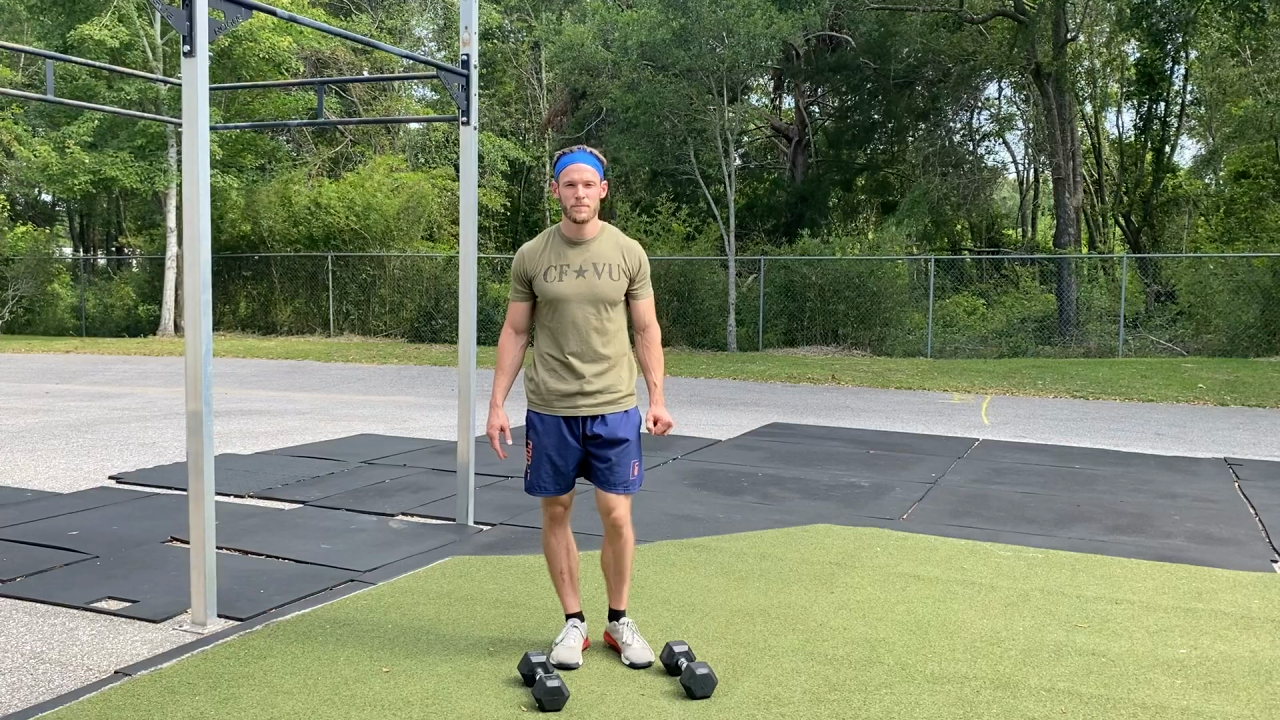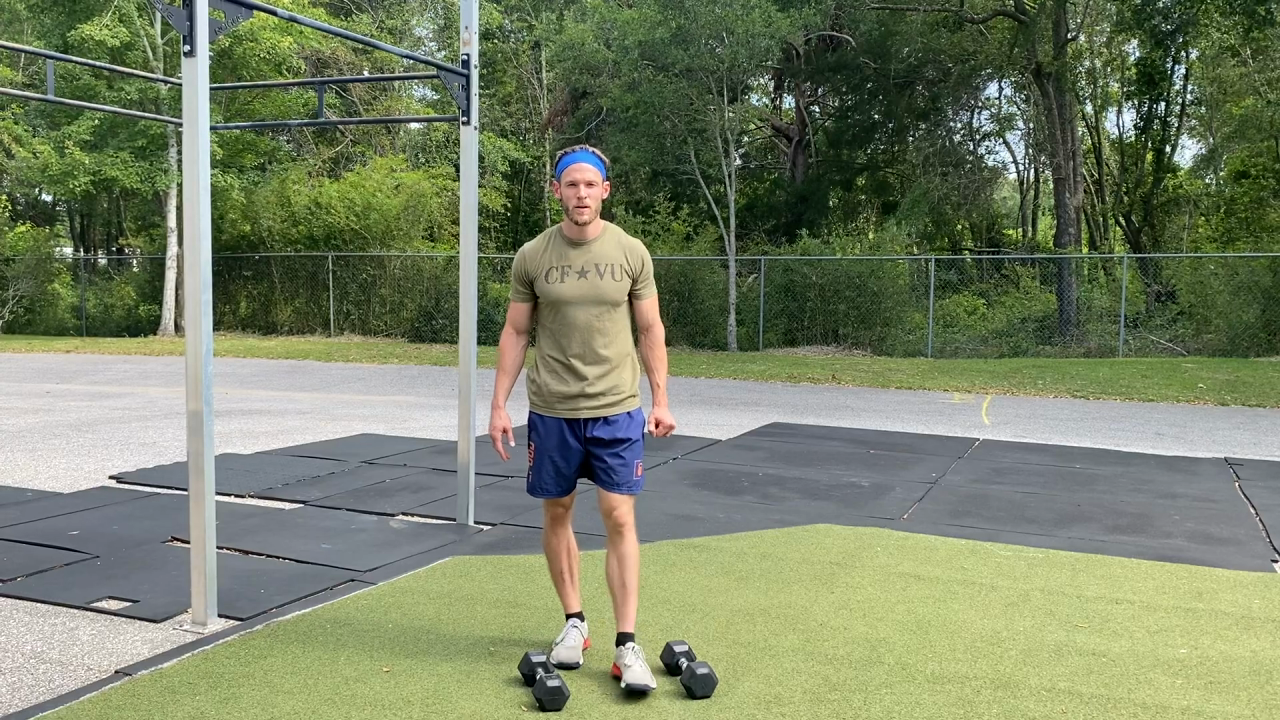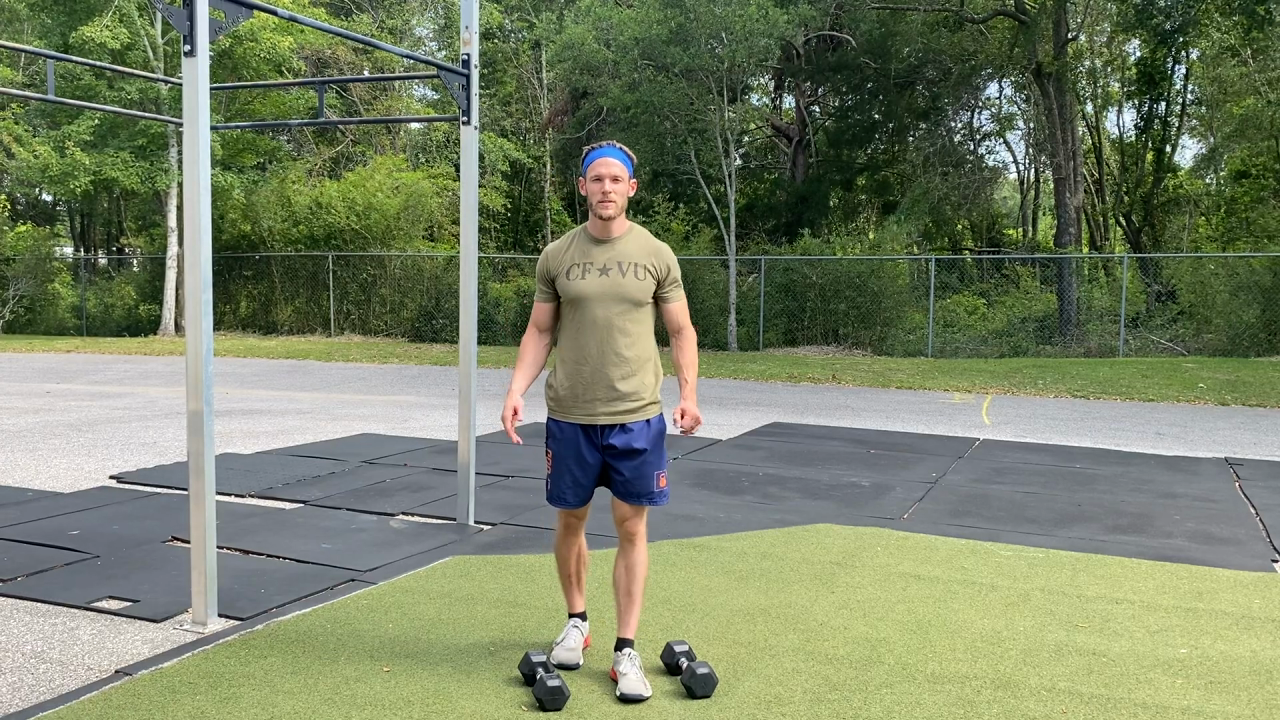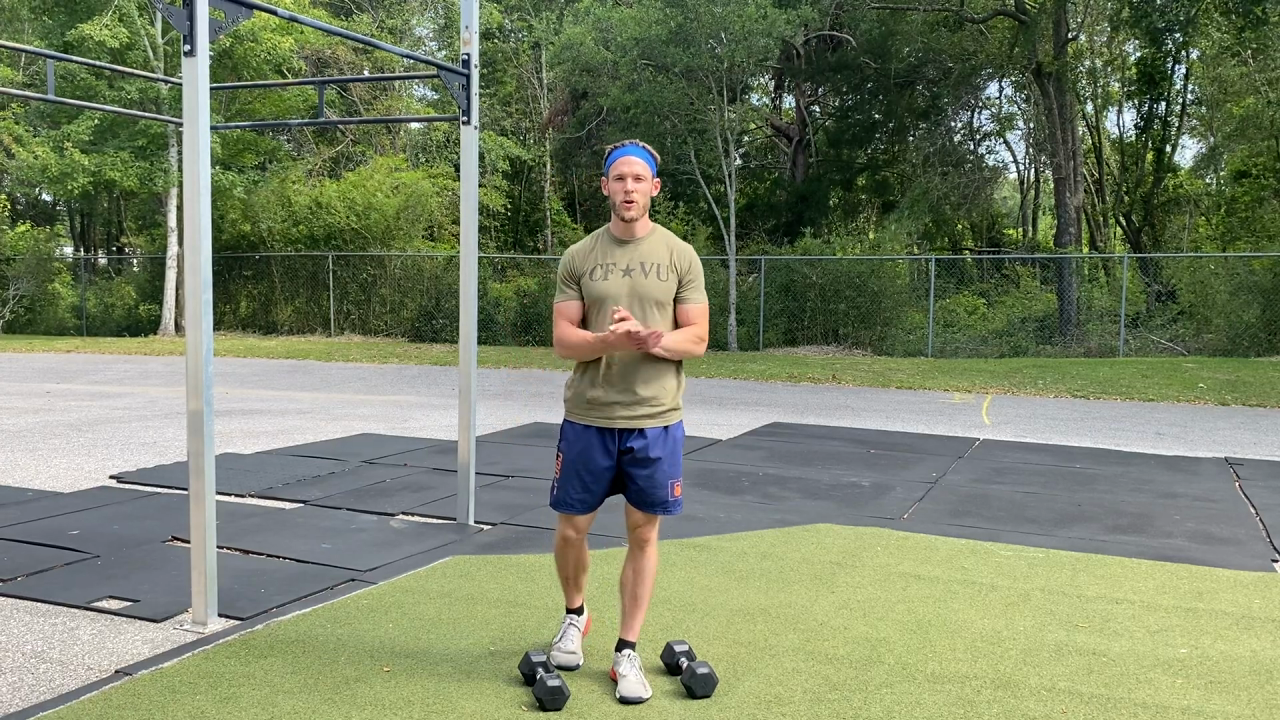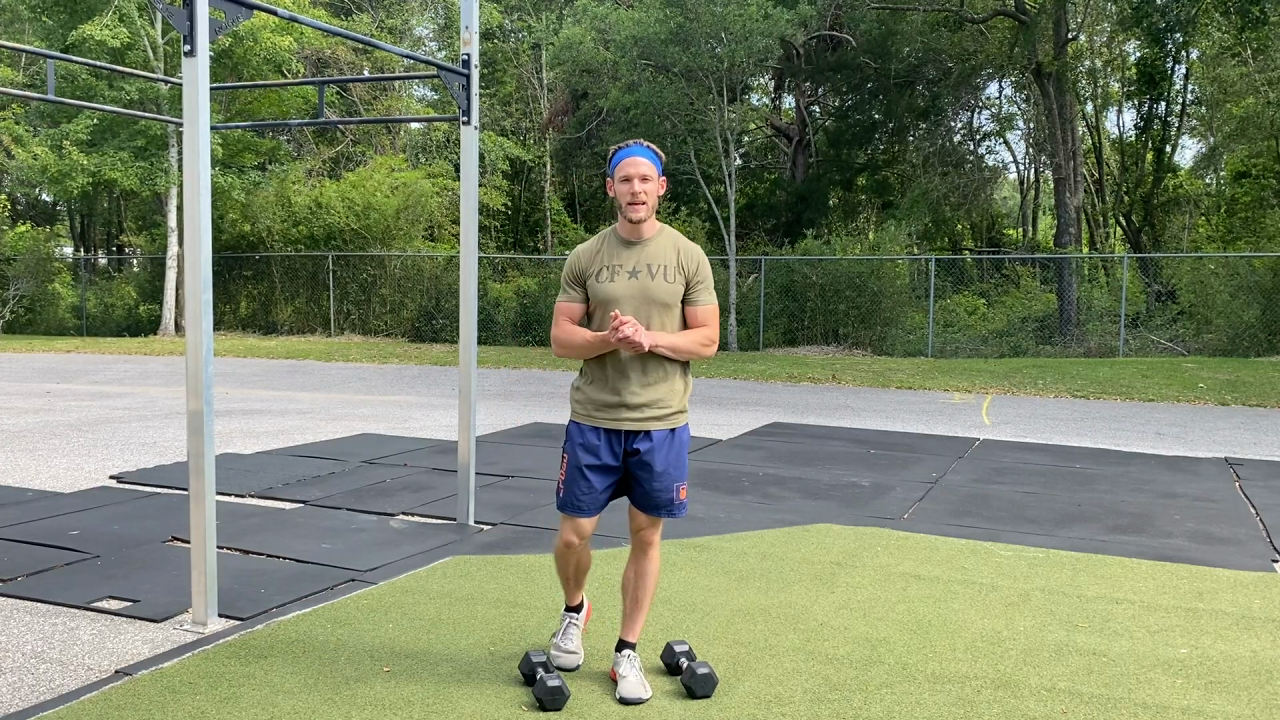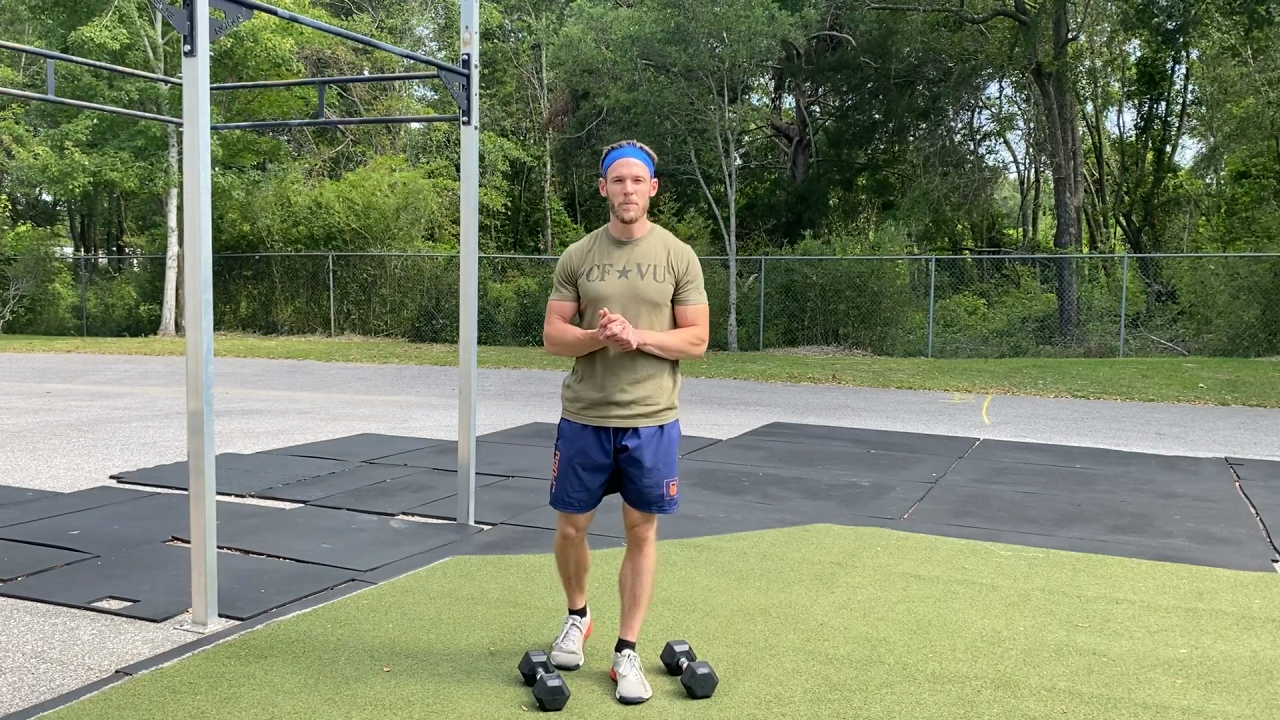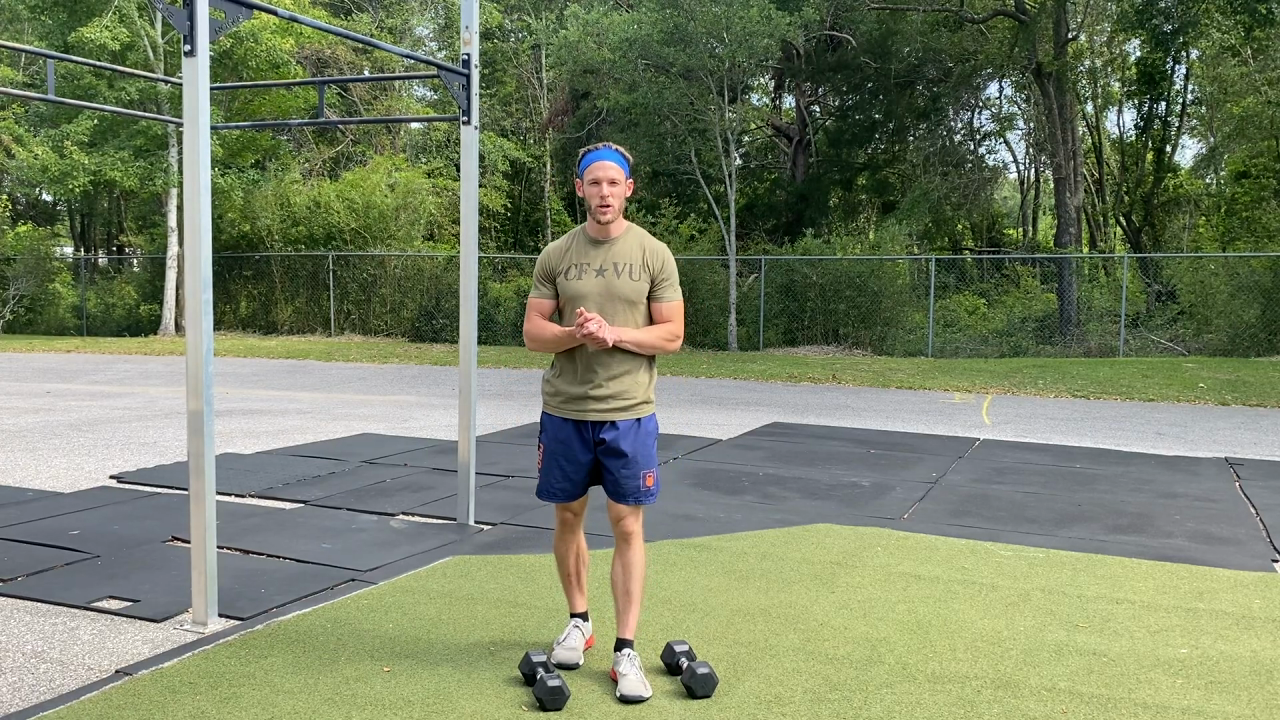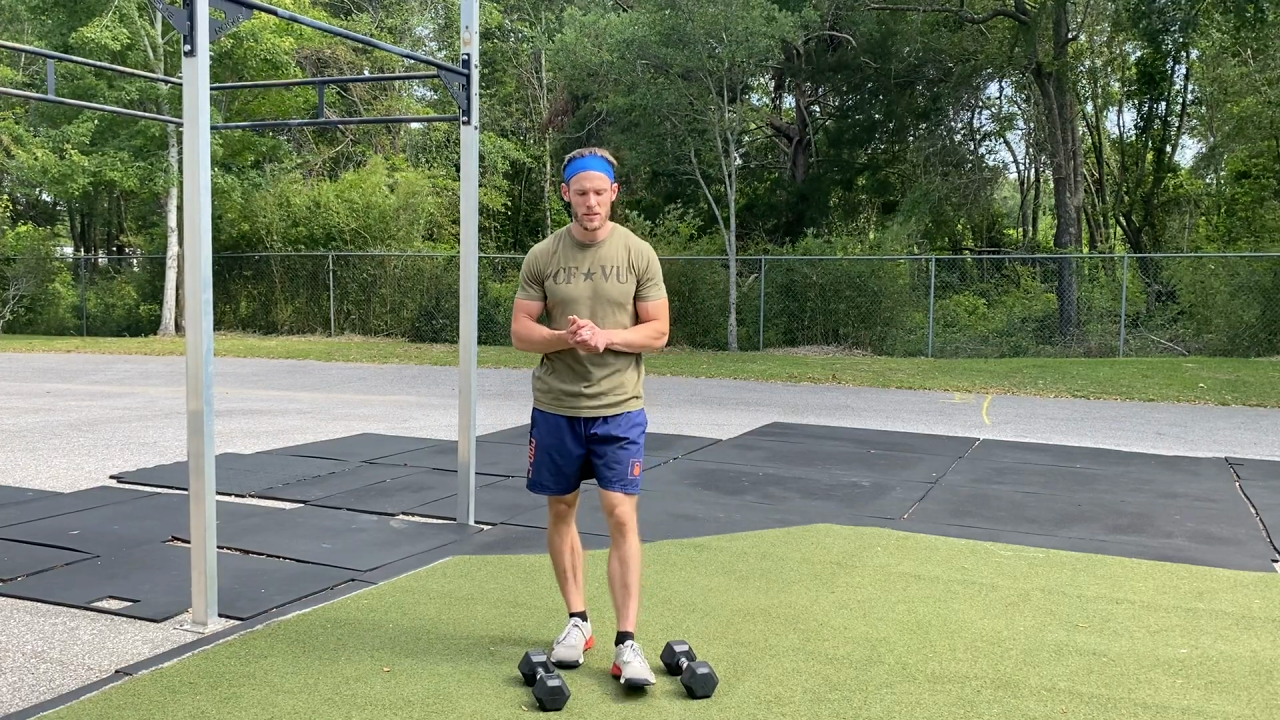
dt=0.5s
person 1, frame 1
left shoulder: (629, 253)
right shoulder: (531, 256)
left elbow: (647, 330)
right elbow: (515, 333)
left wrist: (657, 399)
right wrist: (497, 404)
left hip: (614, 406)
right hip: (551, 409)
left knee: (617, 517)
right knee: (557, 514)
left ankle: (619, 620)
right ankle: (574, 623)
person 1, frame 2
left shoulder: (631, 252)
right shoulder: (532, 256)
left elbow: (650, 329)
right elbow: (516, 333)
left wrist: (661, 399)
right wrist: (499, 405)
left hip: (617, 408)
right hip: (552, 409)
left knee: (619, 520)
right knee: (557, 514)
left ankle: (626, 646)
right ankle: (574, 622)
person 1, frame 3
left shoulder: (657, 253)
right shoulder: (556, 255)
left elbow: (681, 330)
right elbow: (539, 331)
left wrist: (688, 388)
right wrist: (516, 390)
left hip: (637, 416)
right hip: (570, 415)
left knee: (630, 529)
right knee: (570, 521)
left ankle: (626, 650)
right ankle: (576, 621)
person 1, frame 4
left shoulder: (680, 255)
right shoulder: (578, 256)
left elbow: (697, 340)
right elbow: (562, 333)
left wrist: (649, 339)
right wrist: (605, 342)
left hip: (656, 420)
right hip: (588, 418)
left knee: (643, 533)
right knee: (571, 528)
left ankle: (627, 652)
right ankle: (575, 614)
person 1, frame 5
left shoulder: (688, 256)
right shoulder: (584, 257)
left elbow: (707, 340)
right elbow: (561, 339)
left wrist: (649, 339)
right wrist: (609, 339)
left hip: (661, 423)
right hip: (593, 420)
left knee: (645, 537)
right knee: (573, 534)
left ankle: (627, 653)
right ankle: (574, 609)
person 1, frame 6
left shoulder: (678, 256)
right shoulder: (576, 256)
left elbow: (697, 340)
right elbow: (553, 336)
left wrist: (638, 337)
right wrist: (598, 336)
left hip: (652, 420)
right hip: (584, 418)
left knee: (641, 534)
right knee: (572, 529)
left ankle: (627, 651)
right ankle: (577, 615)
person 1, frame 7
left shoulder: (654, 253)
right shoulder: (555, 254)
left elbow: (672, 335)
right elbow: (533, 332)
left wrist: (614, 333)
right wrist: (574, 333)
left hip: (629, 413)
right hip: (565, 410)
left knee: (627, 526)
right knee: (568, 517)
left ankle: (626, 650)
right ankle: (579, 621)
person 1, frame 8
left shoulder: (639, 254)
right shoulder: (541, 256)
left elbow: (658, 331)
right elbow: (520, 332)
left wrist: (605, 337)
right wrist: (565, 337)
left hip: (619, 408)
right hip: (556, 408)
left knee: (621, 518)
right knee: (562, 512)
left ankle: (627, 643)
right ankle: (577, 621)
